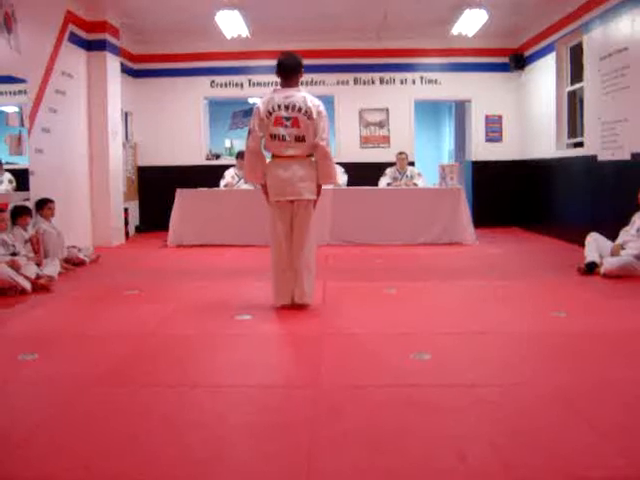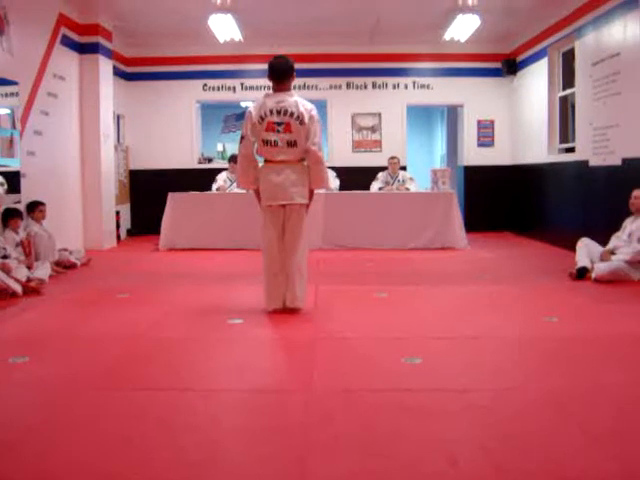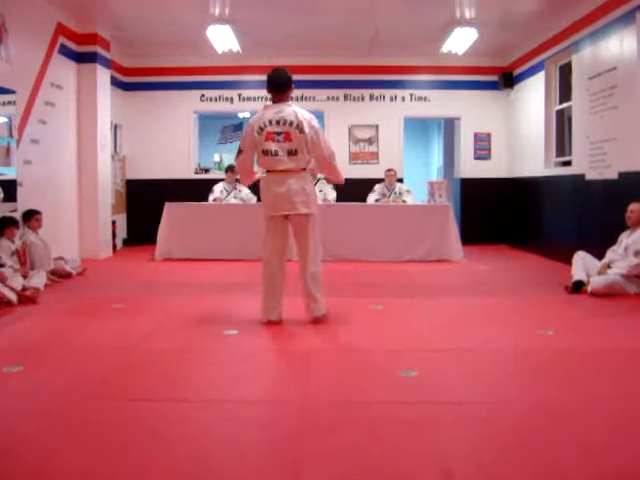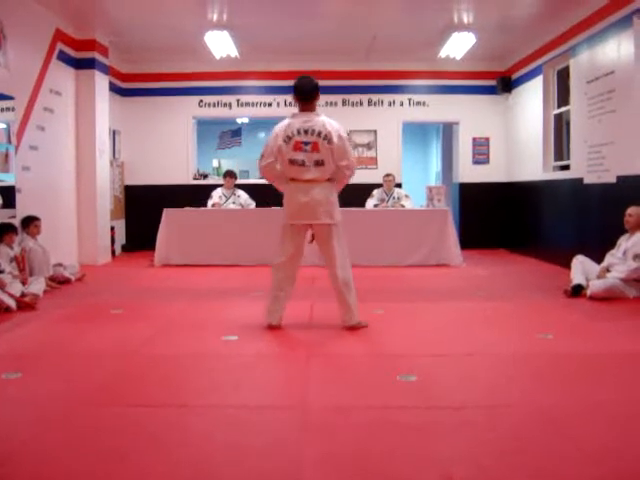
dt=0.4s
person 1, frame 1
left shoulder: (264, 104)
right shoulder: (314, 104)
left elbow: (253, 146)
right elbow: (322, 147)
left wrist: (261, 180)
right wrist: (321, 181)
left hip: (277, 173)
right hip: (304, 173)
left knee: (280, 239)
right knee: (303, 238)
left ankle: (283, 297)
right ankle: (302, 296)
person 1, frame 2
left shoulder: (256, 109)
right shoulder: (306, 108)
left elbow: (246, 151)
right elbow: (314, 152)
left wrist: (254, 185)
right wrist: (314, 186)
left hip: (270, 178)
right hip: (296, 178)
left knee: (272, 243)
right knee: (295, 243)
left ankle: (274, 301)
right ankle: (294, 299)
person 1, frame 3
left shoulder: (256, 121)
right shoulder: (306, 118)
left elbow: (243, 159)
right elbow: (325, 155)
left wrist: (248, 178)
right wrist: (337, 178)
left hip: (271, 187)
right hip: (299, 186)
left knee: (273, 254)
right knee: (309, 252)
left ankle: (271, 312)
right ankle: (316, 309)
person 1, frame 4
left shoulder: (283, 128)
right shoulder: (332, 127)
left elbow: (266, 165)
right elbow: (347, 167)
left hip: (295, 197)
right hip: (323, 197)
left knee: (286, 260)
right knee: (338, 260)
left ankle: (274, 317)
right ankle: (351, 317)
